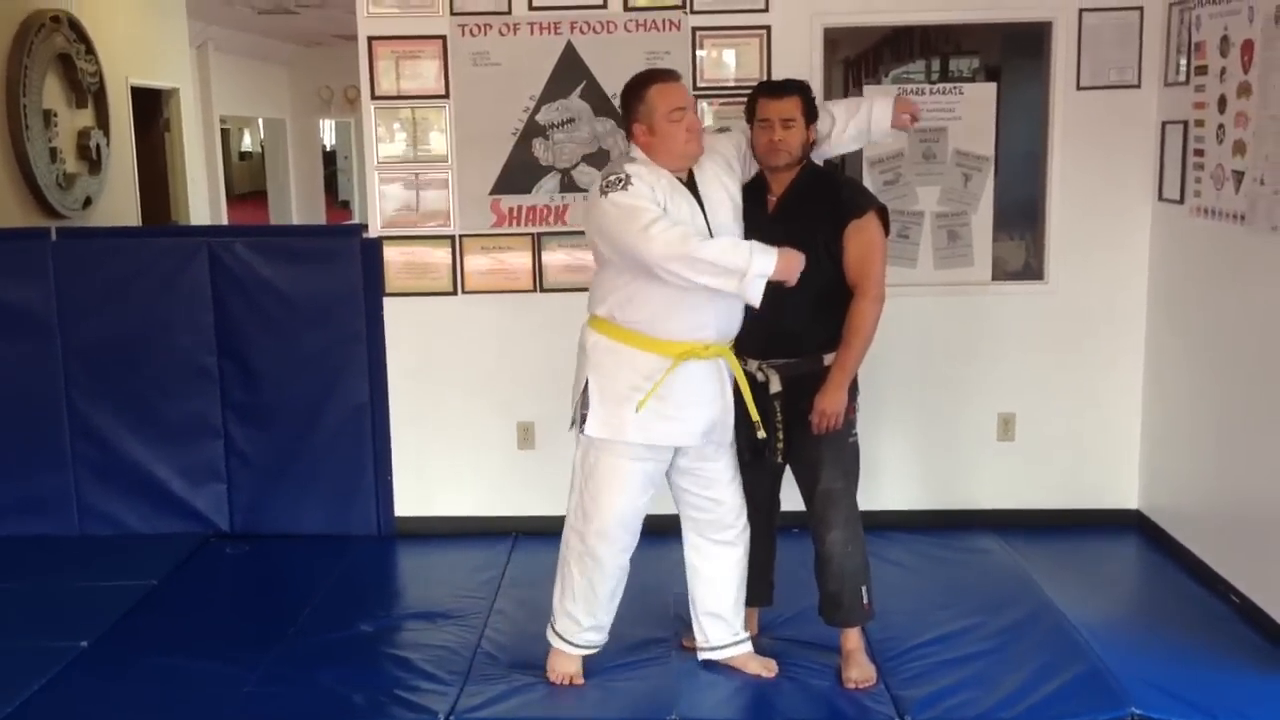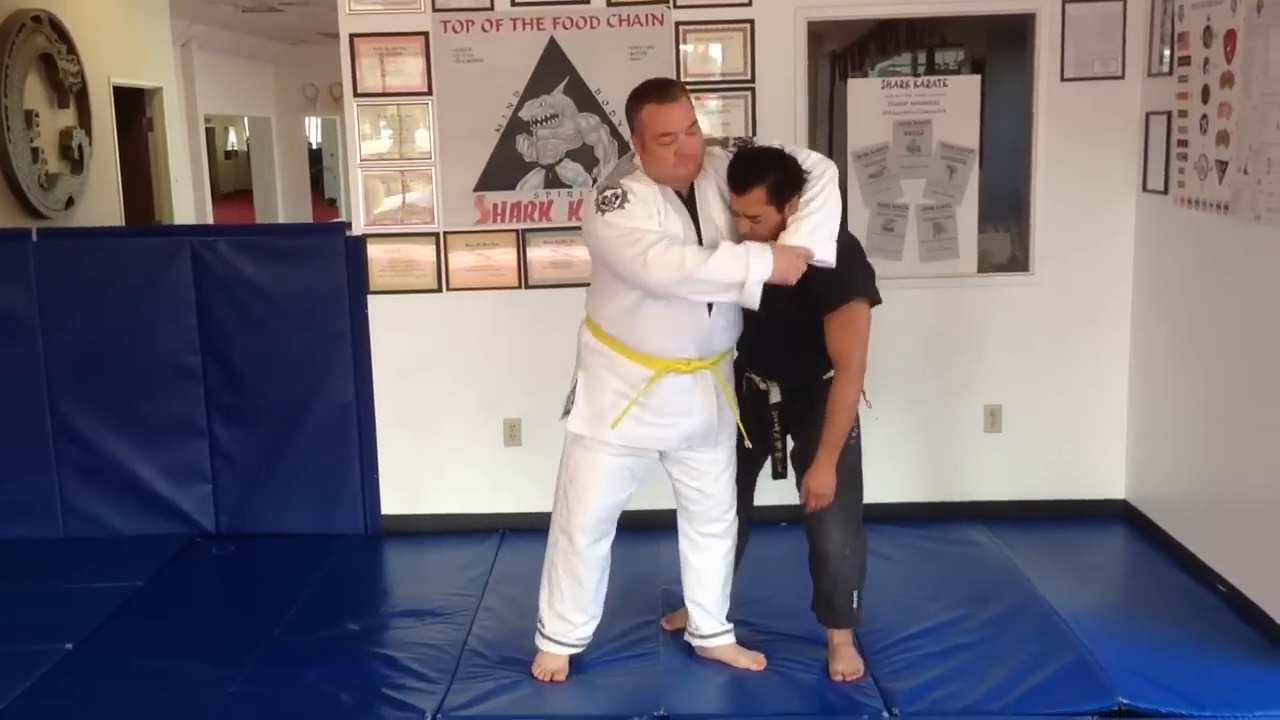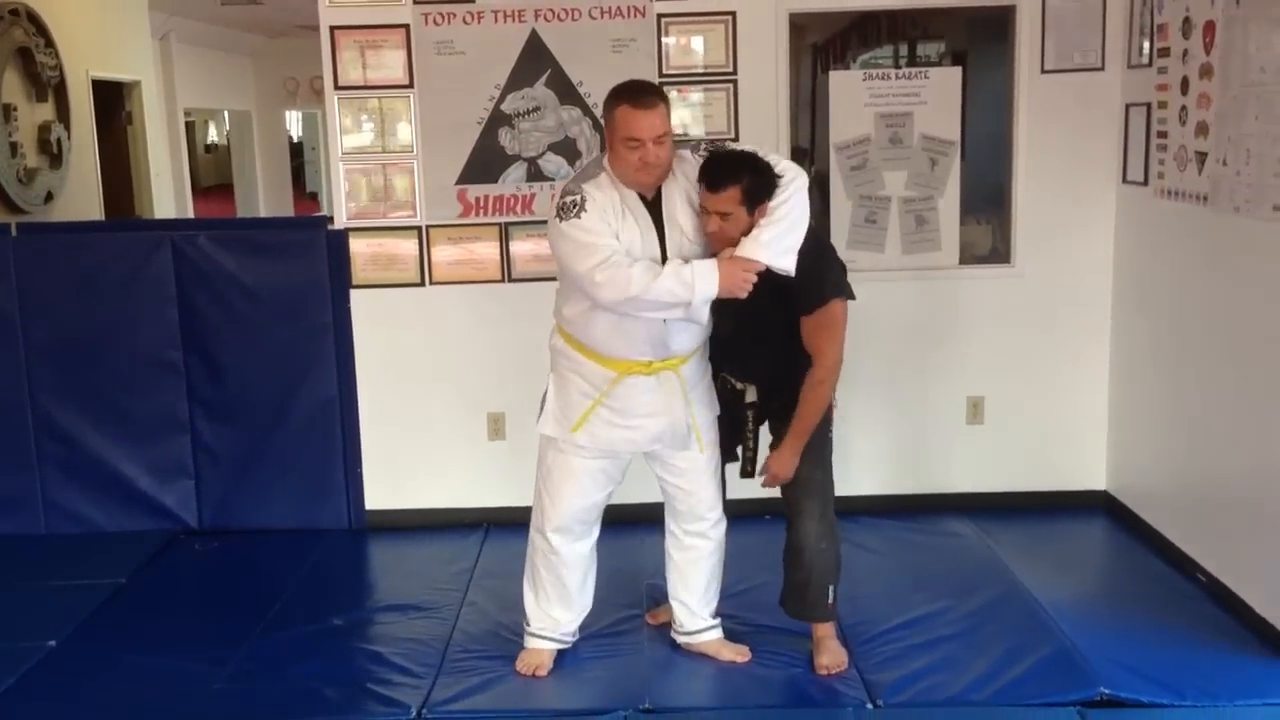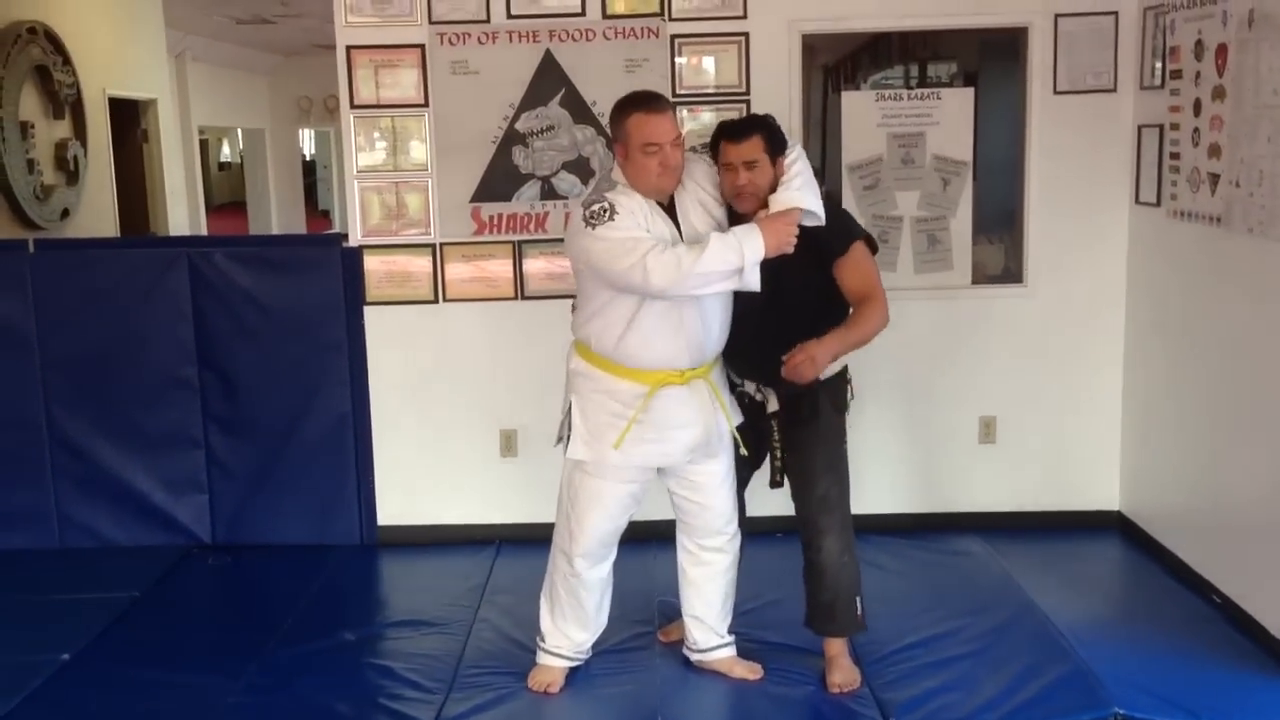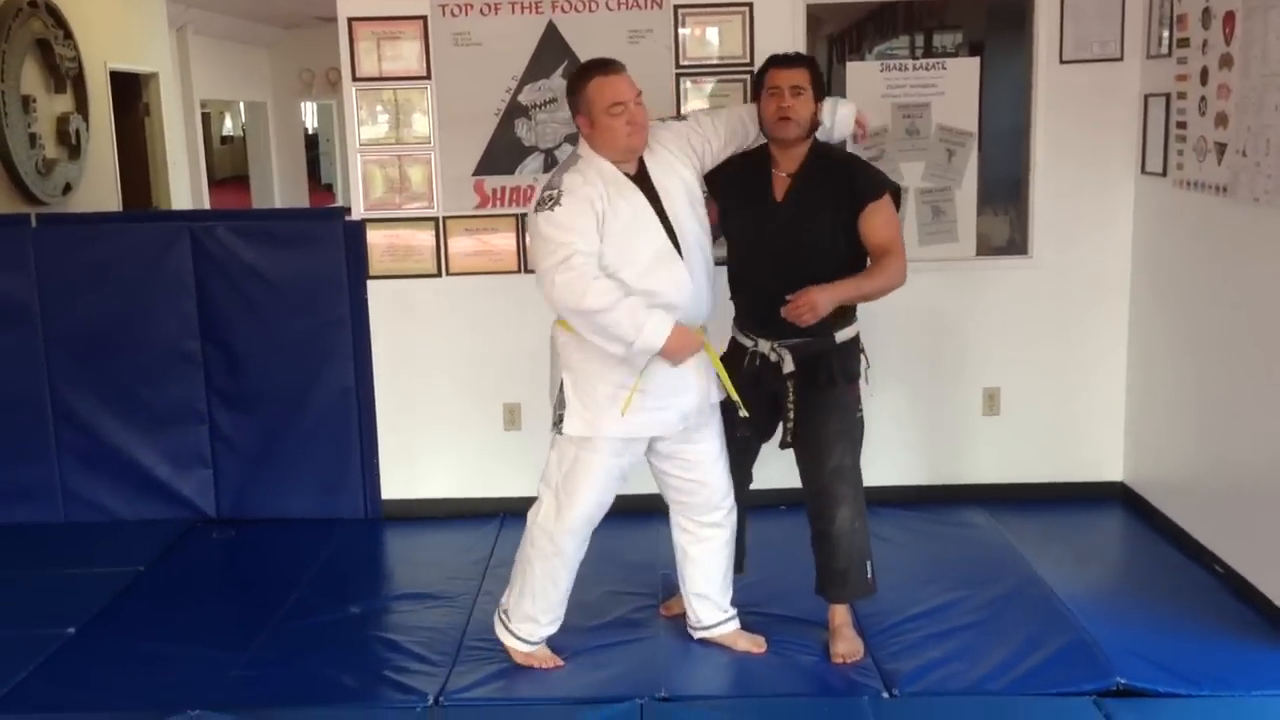
dt=0.5s
person 1, frame 1
left shoulder: (720, 157)
right shoulder: (620, 189)
right elbow: (670, 250)
left wrist: (879, 114)
right wrist: (768, 261)
left hip: (704, 380)
right hip: (632, 380)
left knee: (720, 519)
right knee: (605, 522)
left ankle: (723, 639)
right ankle: (571, 638)
person 1, frame 2
left shoulder: (726, 168)
right shoulder: (617, 200)
left elbow: (815, 170)
right elbow: (667, 267)
left wrist: (802, 243)
right wrist: (761, 264)
left hip: (703, 384)
right hip: (622, 383)
left knee: (712, 515)
right knee: (585, 517)
left ankle: (711, 632)
right ankle: (559, 637)
person 1, frame 3
left shoulder: (698, 170)
right shoulder: (581, 202)
left elbow: (786, 180)
right elbow: (615, 283)
left wrist: (755, 253)
right wrist: (710, 279)
left hip: (680, 381)
right hip: (595, 384)
left knee: (700, 514)
right knee: (564, 517)
left ankle: (697, 627)
right ankle: (547, 633)
person 1, frame 4
left shoulder: (704, 175)
right shoulder: (601, 216)
left elbow: (781, 156)
right elbow: (663, 270)
left wrist: (788, 208)
right wrist: (754, 243)
left hip: (699, 393)
right hip: (617, 400)
left knee: (713, 529)
right knee: (587, 538)
left ankle: (710, 644)
right ankle: (560, 650)
person 1, frame 5
left shoulder: (675, 143)
right shoulder: (568, 189)
left elbow: (743, 121)
right elbow: (572, 283)
left wrist: (833, 113)
right wrist: (653, 335)
left hip: (683, 369)
right hip: (609, 371)
left knee: (707, 502)
right knee: (570, 507)
left ankle: (712, 618)
right ankle: (521, 627)
person 2, frame 1
left shoulder: (846, 201)
right shoulder: (737, 203)
left elbow: (868, 293)
left wrist: (836, 383)
left hip: (818, 381)
right hip: (748, 378)
left knee: (832, 514)
right knee: (742, 506)
left ankle: (853, 642)
right ankle: (746, 619)
person 2, frame 2
left shoulder: (837, 262)
right shoulder: (736, 238)
left elbow: (851, 369)
left wrist: (825, 463)
left hip: (818, 391)
right hip: (752, 380)
left knee: (831, 513)
left ankle: (840, 635)
person 2, frame 3
left shoulder: (809, 259)
right shoulder: (701, 239)
left elbow: (825, 364)
left wrist: (790, 447)
left hip: (794, 388)
right hip: (724, 379)
left knee: (807, 504)
left ankle: (823, 628)
person 2, frame 4
left shoulder: (824, 225)
left elbow: (874, 307)
left wrist: (829, 345)
left hip: (811, 394)
right hip: (738, 392)
left knee: (824, 521)
left ankle: (837, 645)
person 2, frame 5
left shoulder: (854, 178)
right shoulder: (733, 177)
left elbow: (894, 266)
left wrist: (836, 293)
left hip: (825, 360)
right hip: (749, 355)
left knee: (834, 488)
left ankle: (841, 615)
